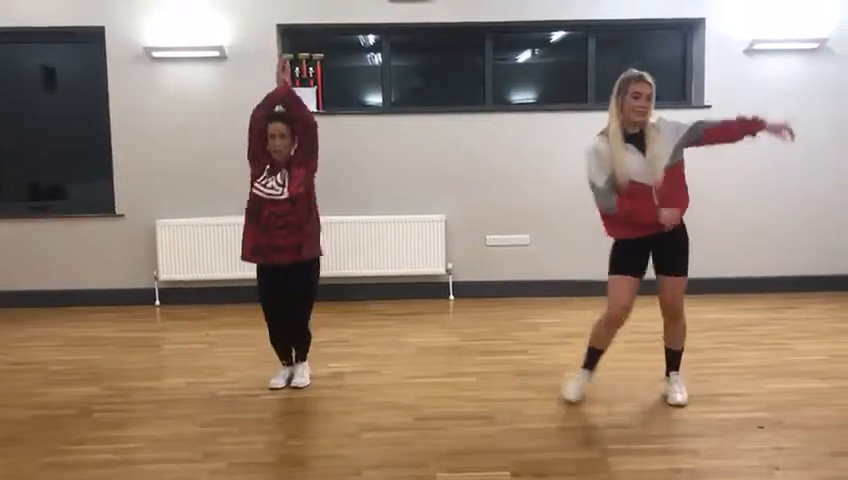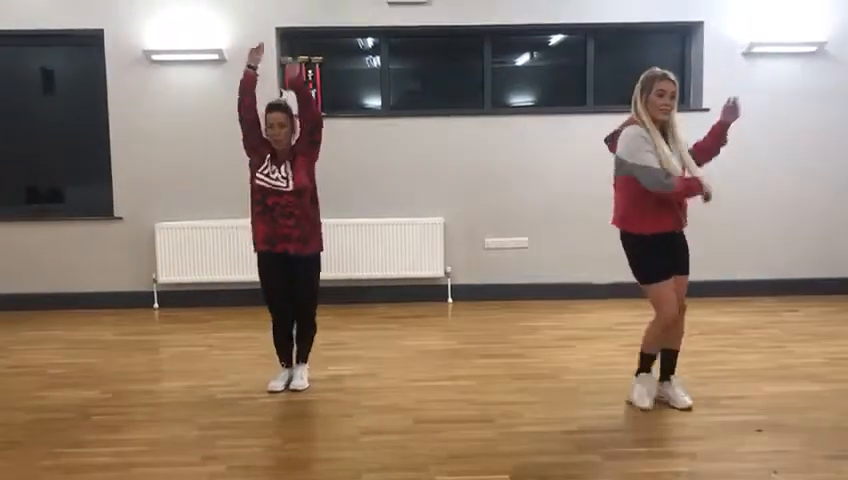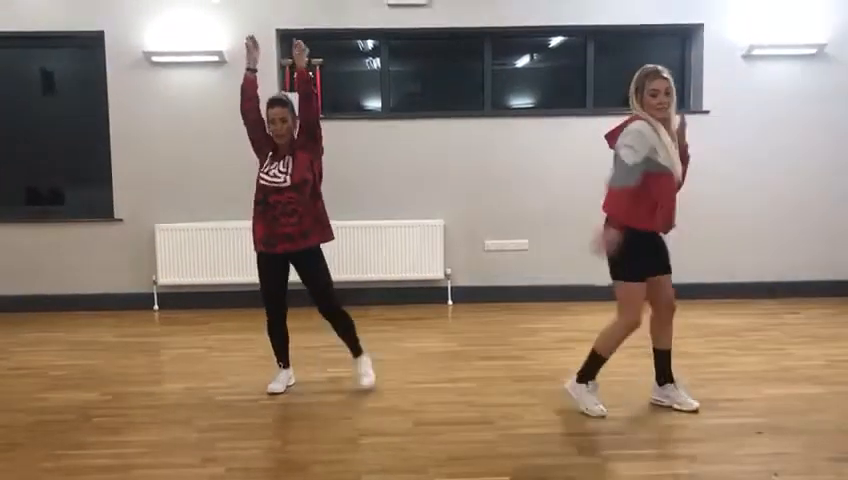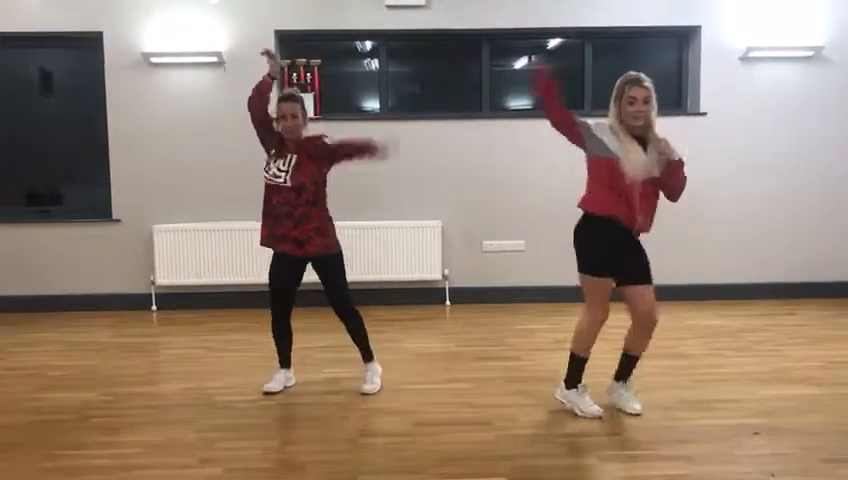
dt=0.3s
person 1, frame 1
left shoulder: (665, 131)
right shoulder: (601, 147)
left elbow: (712, 130)
right elbow: (605, 201)
left wrist: (763, 125)
right wrist: (654, 214)
left hip: (671, 232)
right hip: (630, 237)
left knee: (673, 309)
right knee: (616, 312)
left ankle: (673, 375)
right ankle: (586, 371)
person 1, frame 2
left shoulder: (667, 135)
right shoulder: (634, 137)
left elbow: (696, 157)
right elbow: (663, 183)
left wrist: (724, 124)
right wrist: (700, 186)
left hip: (671, 233)
right hip: (642, 237)
left knee: (679, 311)
right knee: (667, 314)
left ankle: (667, 381)
right ankle: (643, 376)
person 1, frame 3
left shoulder: (664, 136)
right shoulder: (640, 132)
left elbow: (667, 186)
right elbow: (625, 181)
left wrist: (682, 144)
right wrist: (613, 227)
left hip: (649, 234)
right hip: (629, 234)
left knee: (665, 308)
right knee: (630, 318)
left ankle: (665, 385)
right ankle: (582, 381)
person 1, frame 4
left shoulder: (658, 146)
right shoulder: (602, 136)
left elbow: (675, 192)
right elbow: (560, 116)
left wrist: (671, 160)
right wrist: (544, 79)
left hip: (628, 237)
right hip: (597, 231)
left knee: (647, 315)
right knee: (596, 312)
left ankle: (620, 384)
right ankle: (571, 387)
person 2, frame 1
left shoulder: (304, 163)
right shoulder: (259, 162)
left elbow: (308, 124)
right elbow: (256, 123)
left wrist: (287, 88)
right wrist: (278, 90)
left hip: (302, 257)
right hip: (267, 258)
left knee: (298, 319)
right knee: (275, 320)
left ankle: (302, 363)
right ankle: (285, 364)
person 2, frame 2
left shoulder: (305, 154)
right shoulder: (258, 153)
left elbow: (313, 118)
right elbow: (246, 113)
left wrist: (296, 80)
right wrist: (251, 69)
left hip: (305, 247)
right hip: (270, 248)
left knee: (306, 312)
right knee: (280, 314)
left ankle: (302, 365)
right ankle: (285, 367)
person 2, frame 3
left shoulder: (309, 147)
right shoulder: (263, 150)
left elbow: (311, 111)
right elbow: (248, 110)
left wrist: (302, 69)
right wrist: (251, 67)
left hip: (305, 243)
right hip: (270, 246)
left knee: (328, 305)
right knee: (274, 312)
left ankle: (360, 359)
right ankle: (285, 371)
person 2, frame 4
left shoulder: (318, 149)
right shoulder: (274, 146)
left elbow: (343, 147)
right elbow: (255, 109)
left wrist: (370, 147)
right wrist: (271, 76)
left hip: (320, 244)
right hip: (285, 246)
left knee: (343, 305)
right knee: (279, 310)
left ankle: (371, 366)
right ankle: (285, 371)
